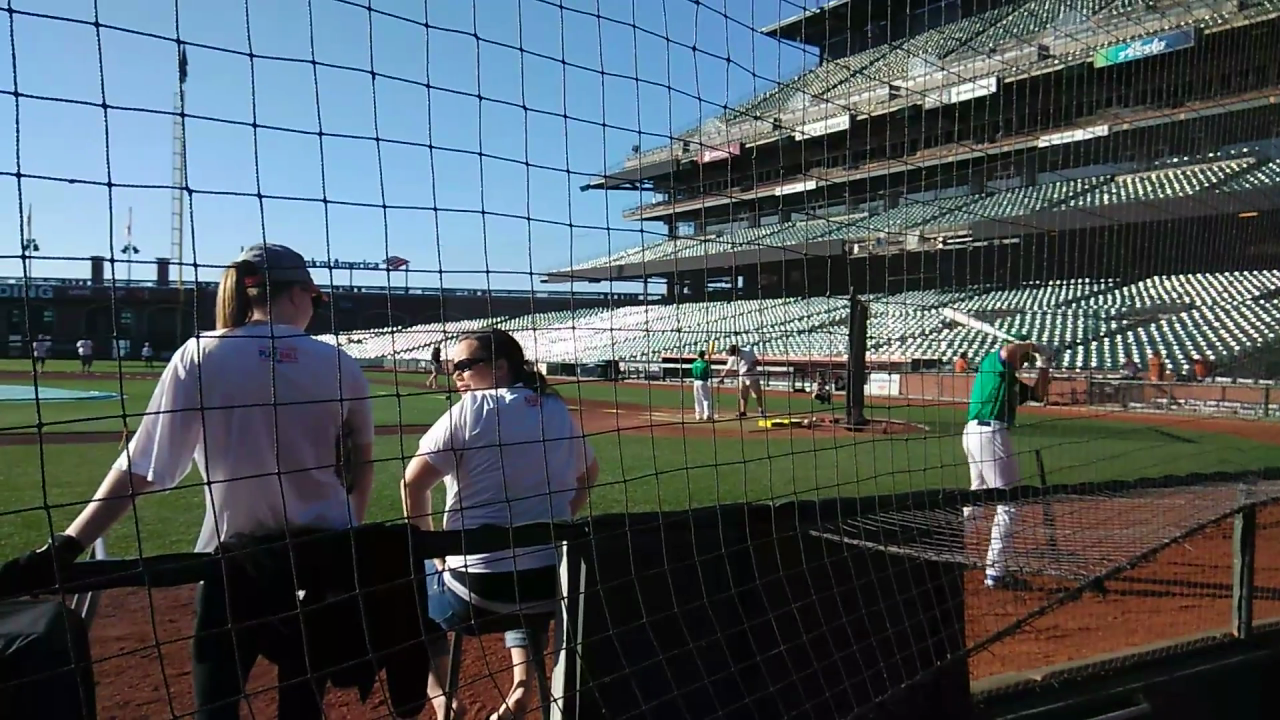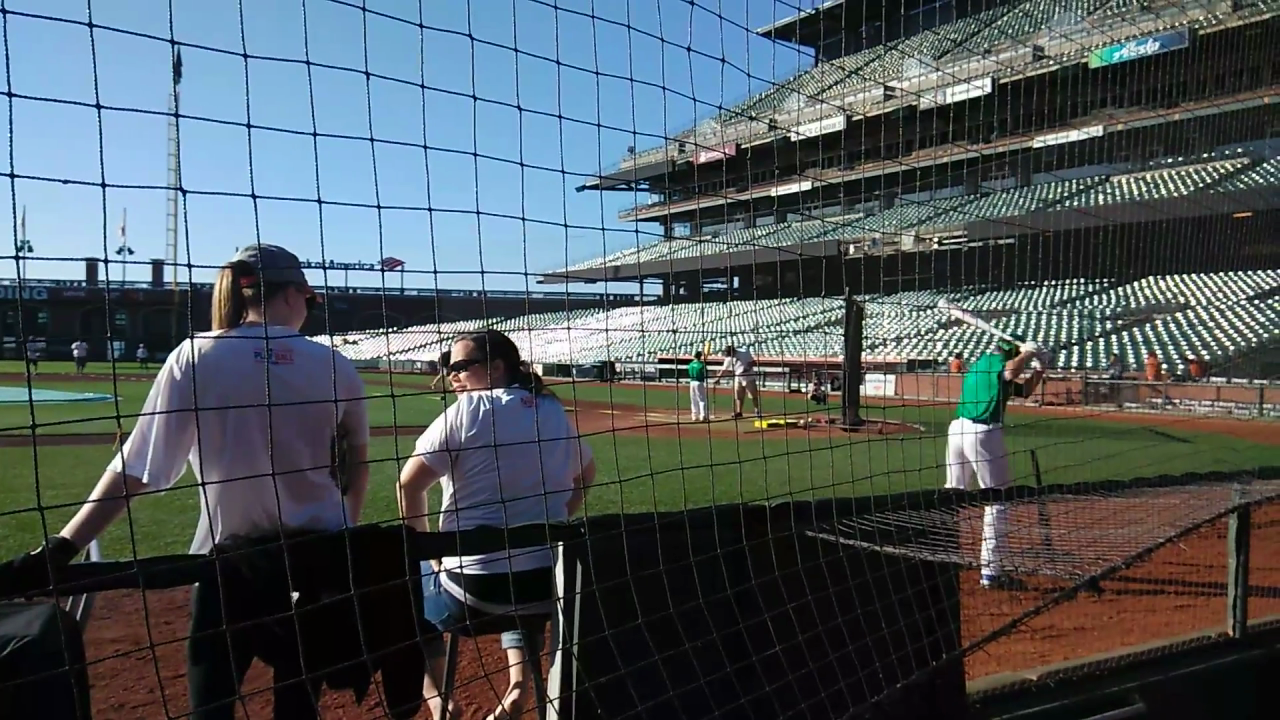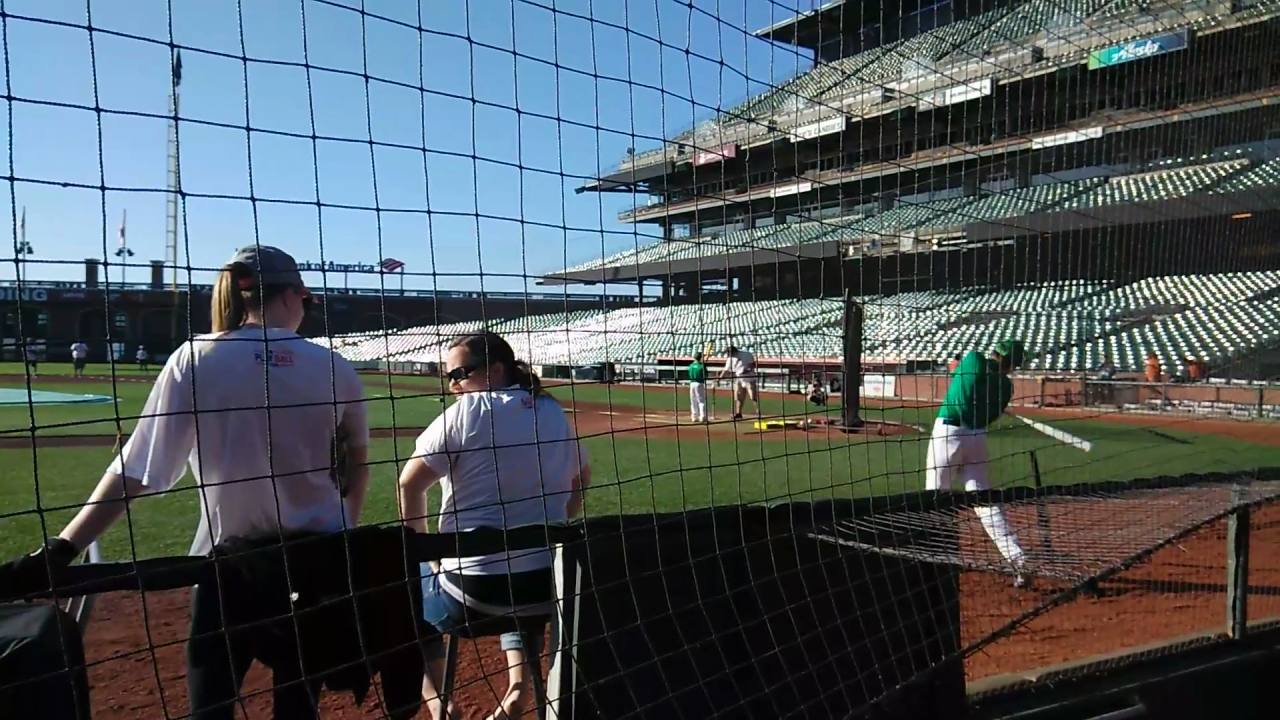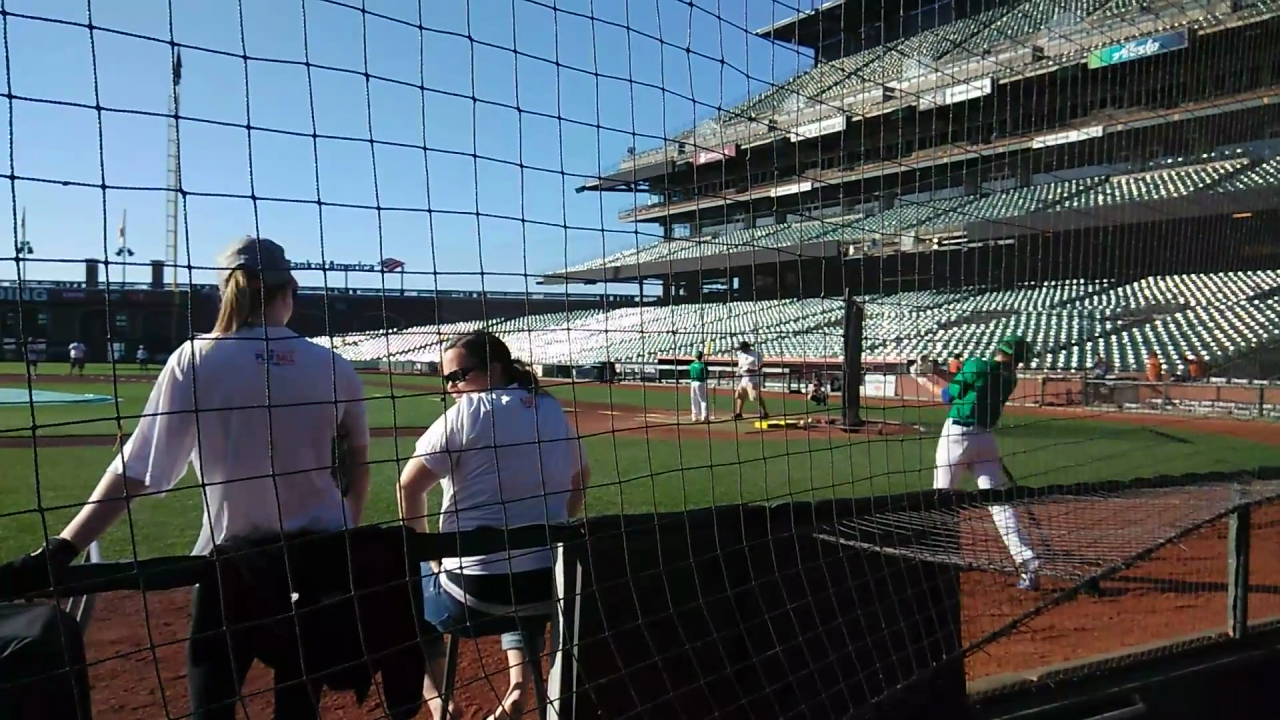
dt=0.3s
person 1, frame 1
left shoulder: (201, 357)
right shoulder: (340, 365)
left elbow: (140, 467)
right elbow: (361, 466)
left wrist: (68, 544)
right wrist: (346, 532)
person 1, frame 2
left shoulder: (196, 358)
right shoulder: (335, 366)
left elbow: (135, 469)
right elbow: (357, 467)
left wrist: (62, 546)
right wrist: (342, 535)
person 1, frame 3
left shoulder: (195, 360)
right shoulder: (334, 368)
left elbow: (136, 470)
right elbow: (356, 467)
left wrist: (62, 547)
right wrist: (341, 537)
person 1, frame 4
left shoulder: (197, 360)
right shoulder: (335, 367)
left elbow: (136, 471)
right elbow: (358, 466)
left wrist: (62, 548)
right wrist: (346, 535)
person 2, frame 1
left shoulder: (470, 410)
right shoulder: (557, 410)
left elbow: (413, 483)
right elbow: (588, 474)
left hip: (478, 588)
right hip: (550, 583)
right ankle: (523, 680)
person 2, frame 2
left shoulder: (467, 410)
right shoulder: (554, 411)
left elbow: (409, 484)
right elbow: (585, 475)
left hip: (474, 589)
right hip: (546, 585)
left knee: (415, 584)
right ankle: (520, 682)
person 2, frame 3
left shoulder: (468, 411)
right shoulder: (553, 413)
left elbow: (409, 485)
right elbow: (581, 480)
left hip: (474, 590)
right hip: (546, 587)
right ankle: (519, 685)
person 2, frame 4
left shoulder: (467, 412)
right shoulder: (552, 411)
left elbow: (409, 486)
right elbow: (580, 479)
left hip: (475, 591)
right hip: (547, 586)
right ankle: (520, 686)
person 3, frame 1
left shoulder: (1010, 377)
right shoulder: (994, 360)
left elbow: (1039, 395)
right elbow: (1007, 351)
left wrist: (1044, 366)
right wrist: (1030, 346)
left hip: (975, 433)
right hip: (989, 434)
left knee: (979, 492)
right knee: (1006, 502)
right ankle: (995, 571)
person 3, frame 2
left shoulder: (985, 365)
right shoulder: (993, 361)
left elbow: (1025, 390)
right elbow: (1009, 372)
left wrist: (1038, 367)
right wrist: (1026, 353)
left hip: (958, 431)
right hip: (983, 434)
right knee: (996, 501)
right ankle: (990, 570)
person 3, frame 3
left shoulder: (972, 359)
right shoulder: (1006, 385)
left hip: (947, 433)
right hip: (975, 439)
right knee: (985, 501)
right ankle: (1017, 561)
person 3, frame 4
left shoulder: (975, 366)
right shoulder: (1010, 379)
left elbow: (947, 397)
left hip: (956, 435)
right hip: (985, 439)
right knee: (998, 501)
right ankle: (1027, 564)
